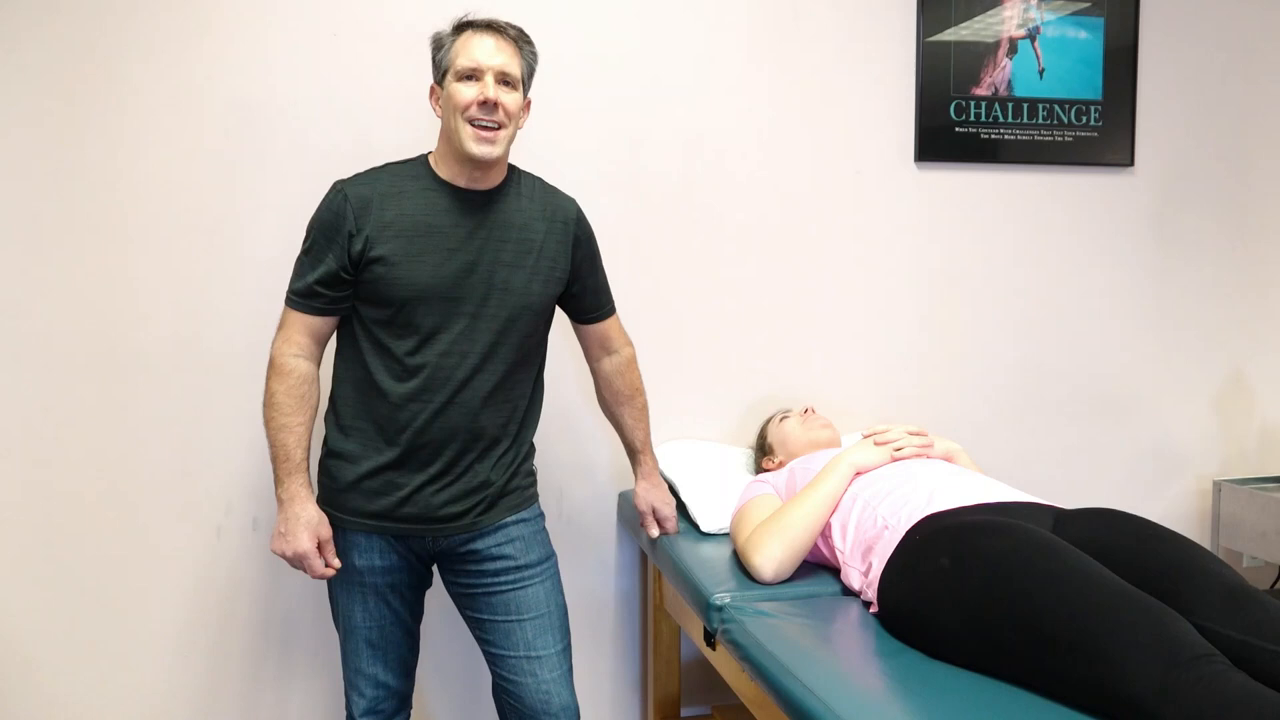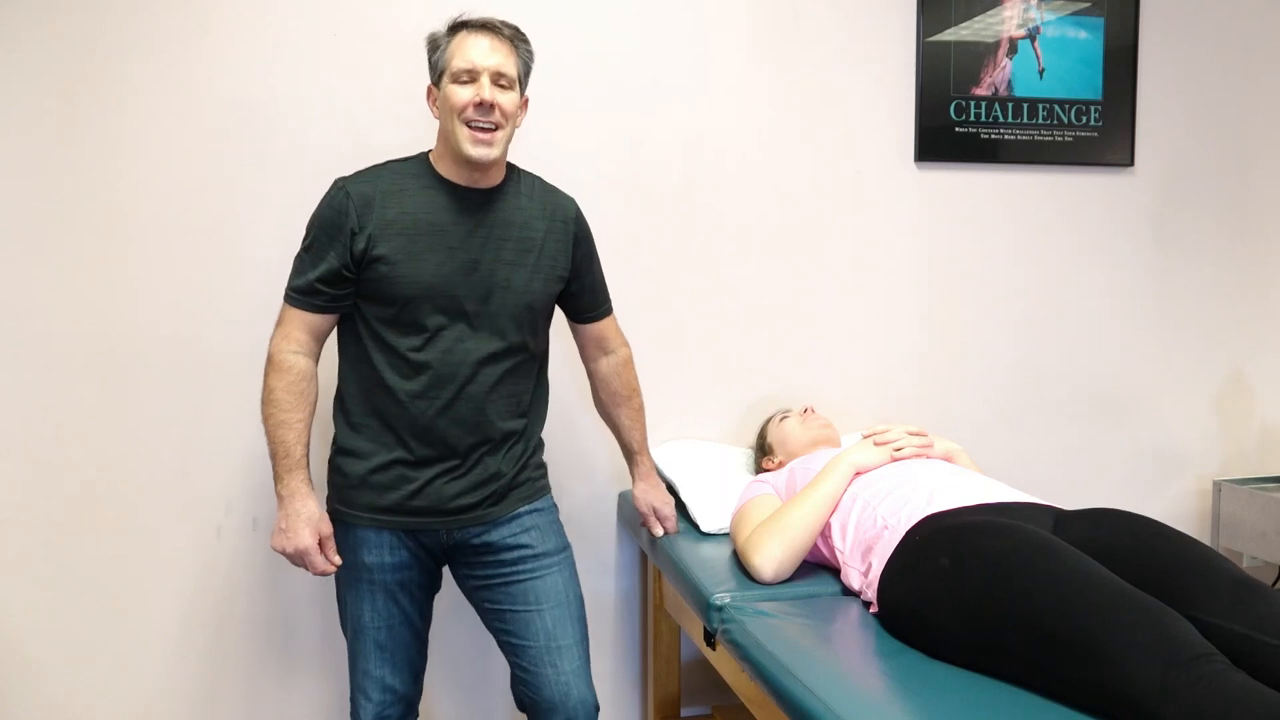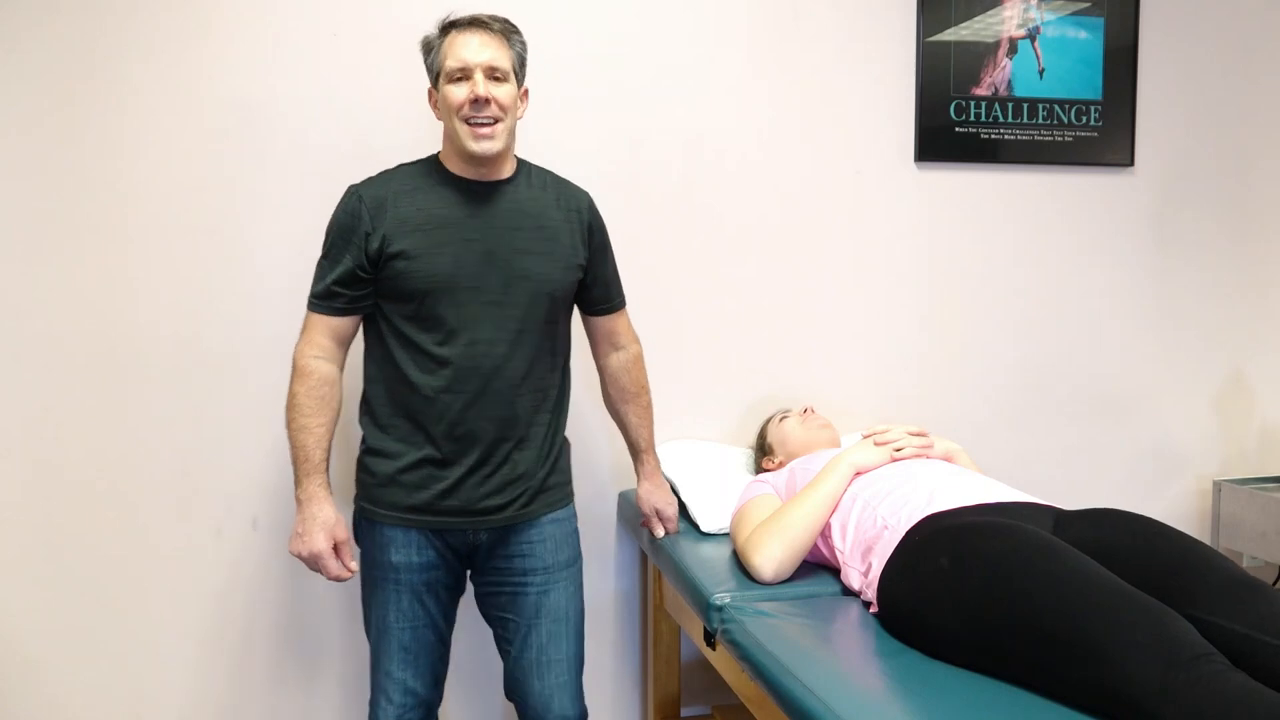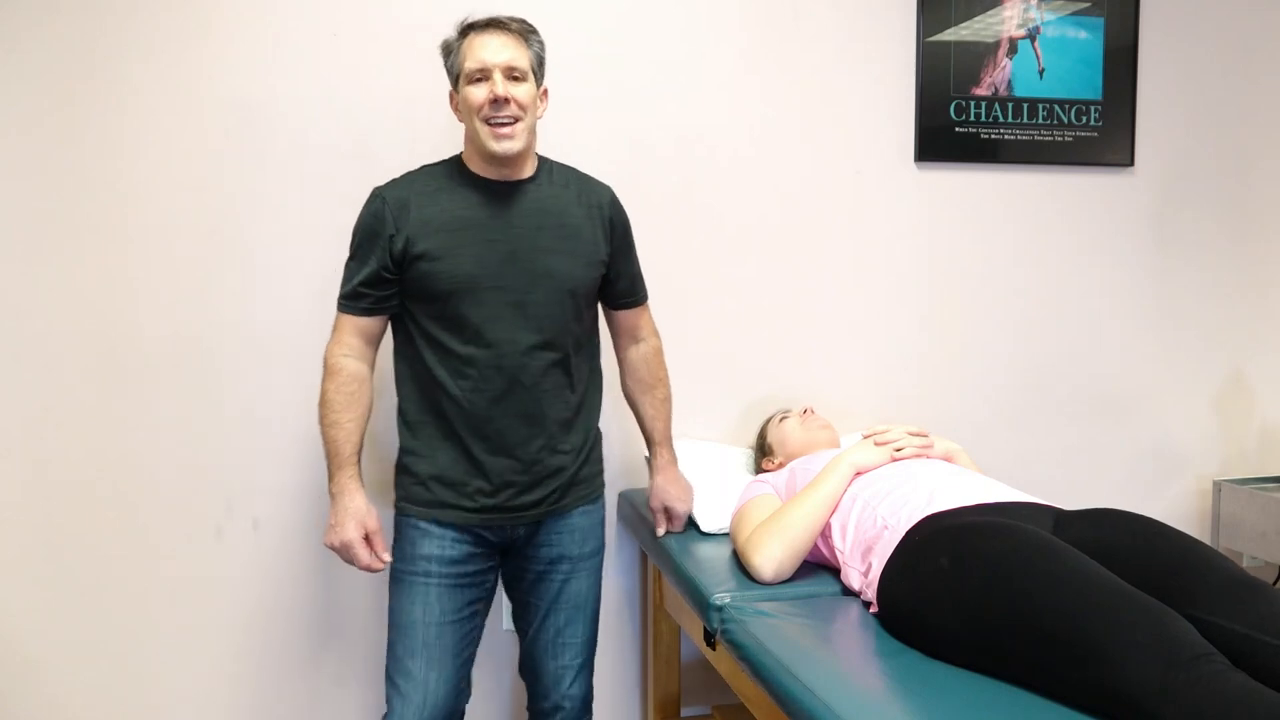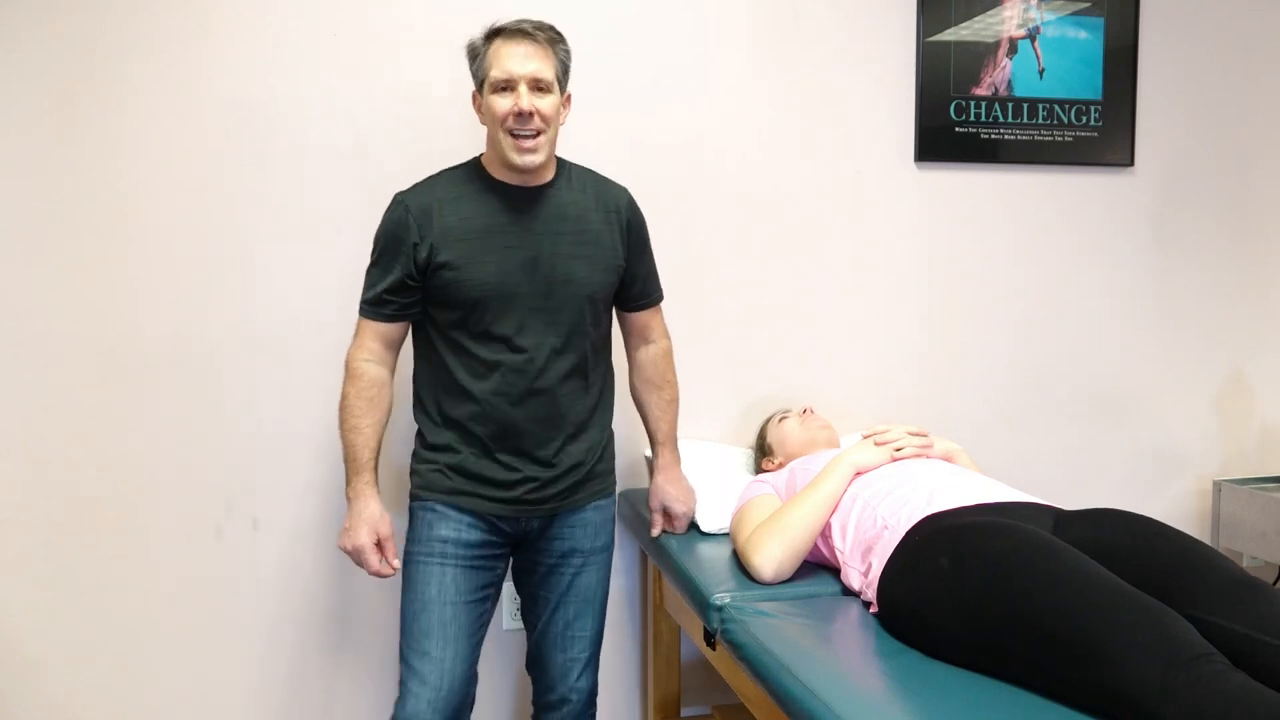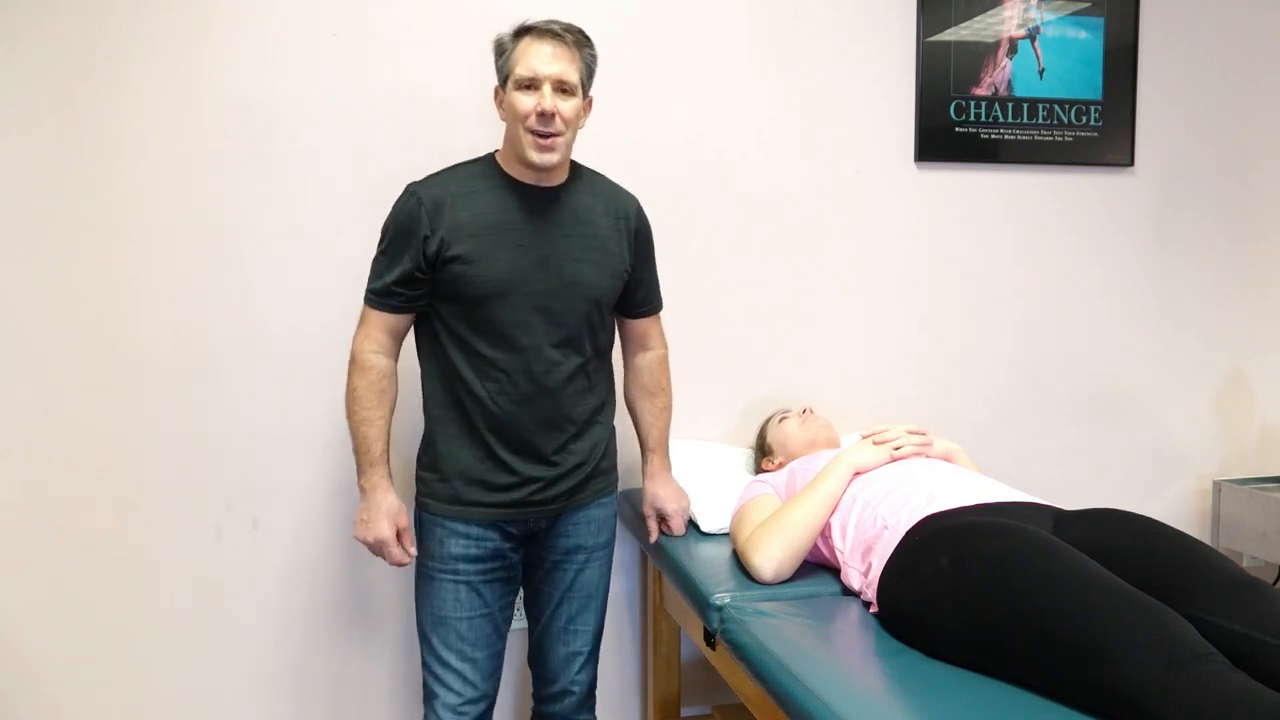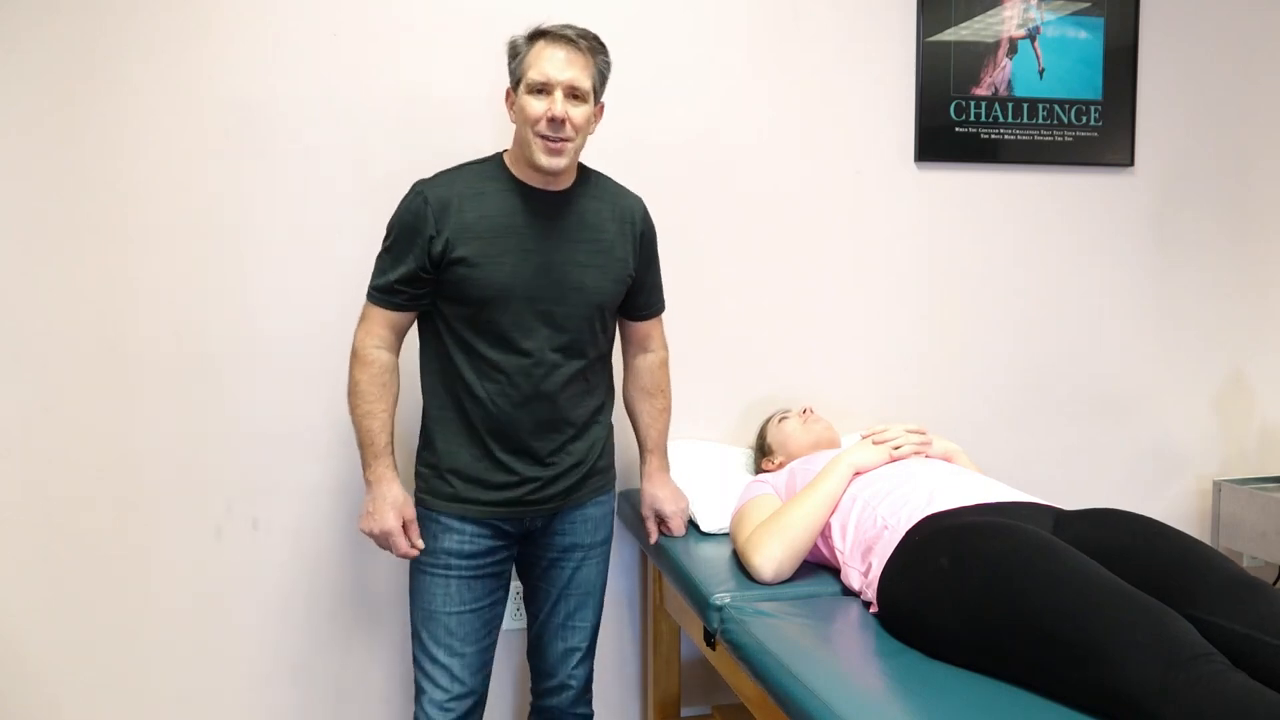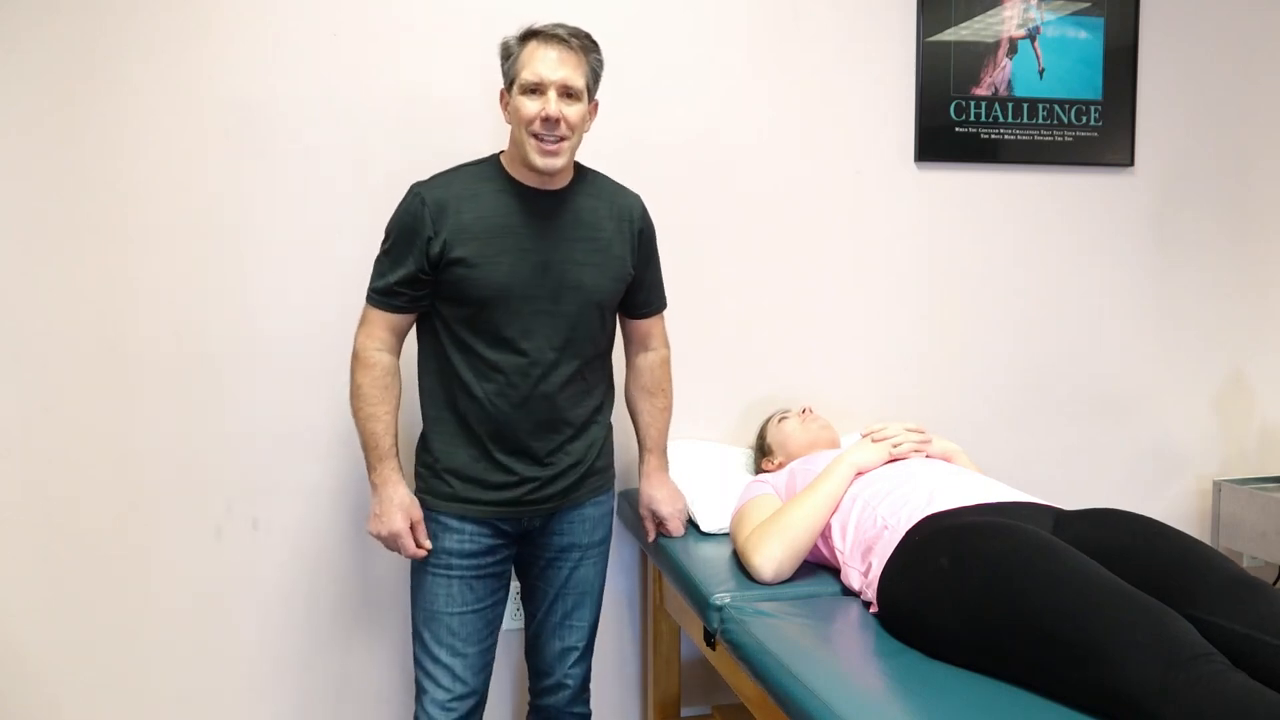
dt=0.2s
person 1, frame 1
left shoulder: (558, 220)
right shoulder: (357, 206)
left elbow: (609, 350)
right elbow: (295, 353)
left wrist: (645, 468)
right wrist: (295, 495)
left hip: (500, 514)
right hip: (367, 515)
person 1, frame 2
left shoulder: (557, 217)
right shoulder: (358, 205)
left elbow: (605, 351)
right elbow: (294, 350)
left wrist: (642, 469)
right wrist: (294, 491)
left hip: (513, 508)
right hip: (378, 514)
person 1, frame 3
left shoulder: (570, 209)
right shoulder: (374, 207)
left elbow: (615, 347)
right elbow: (321, 354)
left wrist: (646, 468)
right wrist: (312, 495)
left hip: (537, 512)
right hip: (405, 516)
person 1, frame 4
left shoulder: (593, 205)
right shoulder: (399, 208)
left elbow: (636, 339)
right elbow: (351, 352)
left wrist: (663, 461)
right wrist: (346, 488)
left hip: (567, 508)
right hip: (442, 511)
person 1, frame 5
left shoulder: (612, 209)
right shoulder: (420, 213)
left elbow: (647, 341)
right elbow: (372, 358)
left wrist: (667, 463)
right wrist: (362, 492)
left hip: (579, 503)
right hip: (454, 503)
person 1, frame 6
left shoulder: (620, 214)
right shoulder: (431, 206)
left elbow: (644, 348)
right elbow: (374, 351)
left wrist: (656, 469)
right wrist: (375, 485)
left hip: (583, 503)
right hip: (463, 508)
person 1, frame 7
left shoulder: (626, 217)
right shoulder: (437, 205)
left elbow: (645, 350)
right elbow: (376, 345)
left wrist: (654, 470)
right wrist: (380, 478)
left hip: (580, 501)
right hip: (460, 505)
person 1, frame 8
left shoulder: (624, 215)
right shoulder: (435, 206)
left elbow: (647, 348)
right elbow: (377, 348)
left wrist: (654, 470)
right wrist: (387, 481)
left hip: (579, 501)
right hip: (460, 505)
person 2, frame 1
left shoulder: (892, 449)
right shoulder: (772, 484)
right elbow: (767, 560)
left wrist: (950, 450)
right wrist: (847, 462)
right knee: (1172, 663)
person 2, frame 2
left shoulder: (893, 452)
right shoulder: (773, 483)
right elbow: (767, 560)
left wrist: (949, 451)
right wrist: (848, 461)
right knee: (1172, 665)
person 2, frame 3
left shoulder: (885, 453)
right shoulder: (771, 484)
right elbow: (767, 561)
left wrist: (950, 451)
right wrist: (846, 462)
right knee: (1172, 664)
person 2, frame 4
left shoulder: (895, 450)
right shoulder: (772, 483)
right elbow: (768, 560)
left wrist: (949, 451)
right wrist: (847, 461)
right knee: (1174, 666)
person 2, frame 5
left shoulder: (889, 452)
right shoulder: (772, 484)
right elbow: (768, 561)
left wrist: (949, 451)
right wrist: (848, 462)
right knee: (1175, 665)
person 2, frame 6
left shoulder: (889, 452)
right shoulder: (772, 484)
right elbow: (767, 561)
left wrist: (948, 451)
right wrist: (847, 462)
right knee: (1172, 664)
person 2, frame 7
left shoulder: (890, 452)
right shoulder: (772, 485)
right elbow: (768, 561)
left wrist: (947, 450)
right wrist: (847, 462)
right knee: (1174, 665)
person 2, frame 8
left shoulder: (894, 450)
right shoulder: (772, 484)
right elbow: (768, 560)
left wrist: (946, 451)
right wrist: (849, 461)
right knee: (1175, 666)
